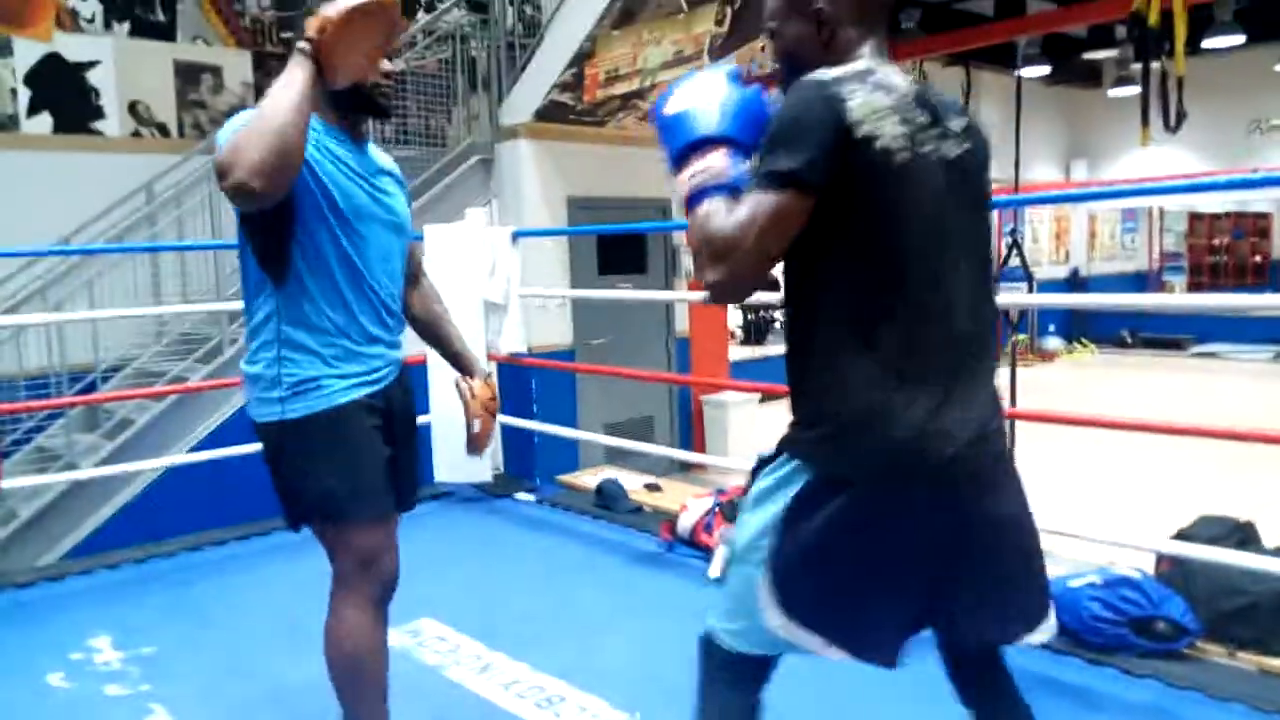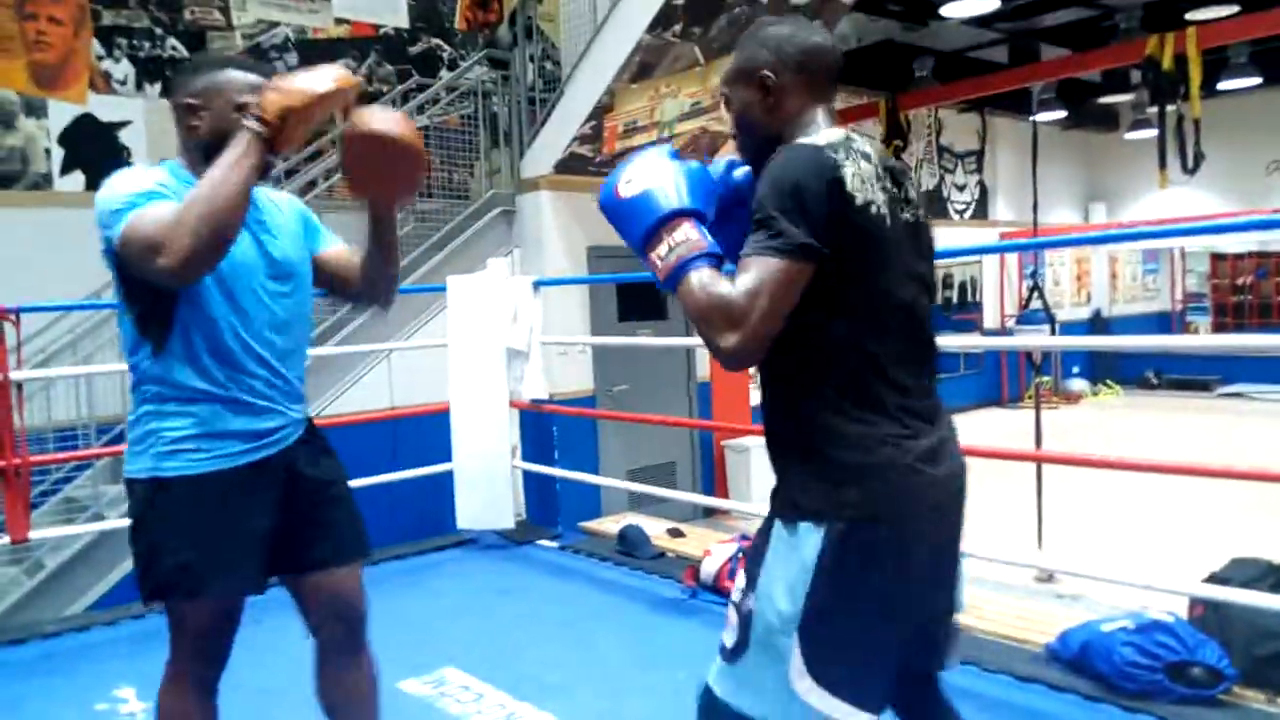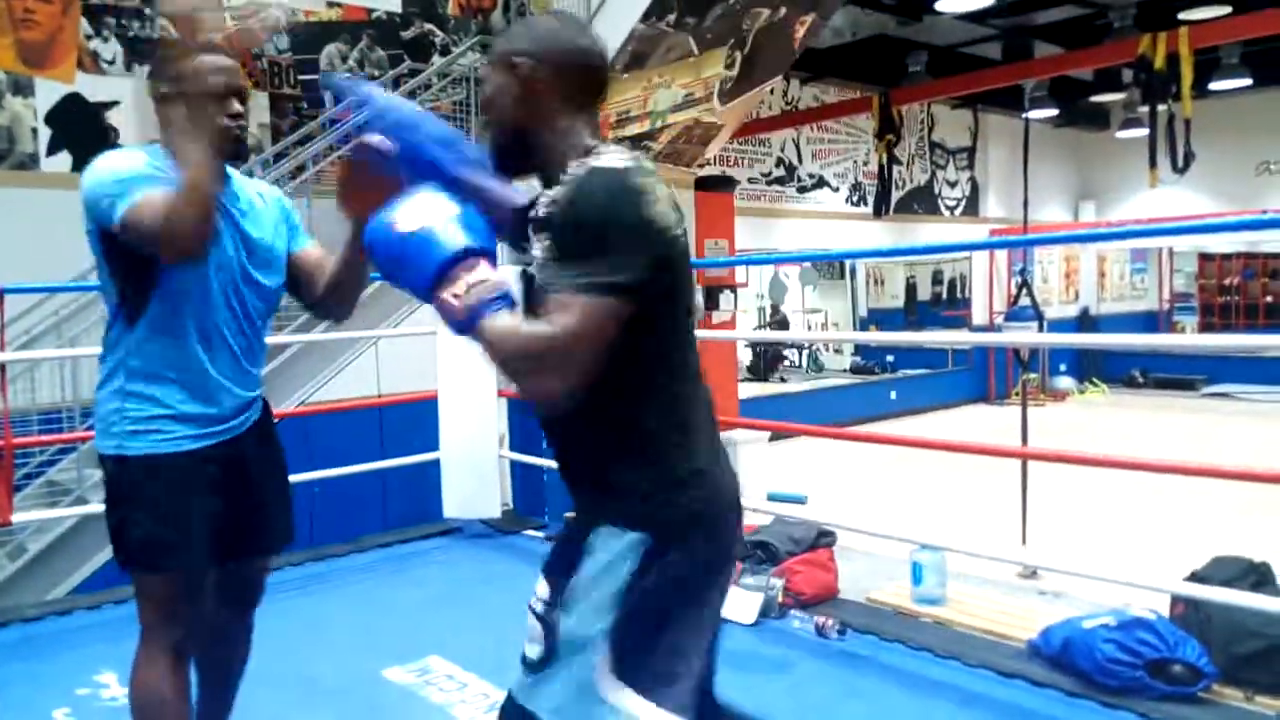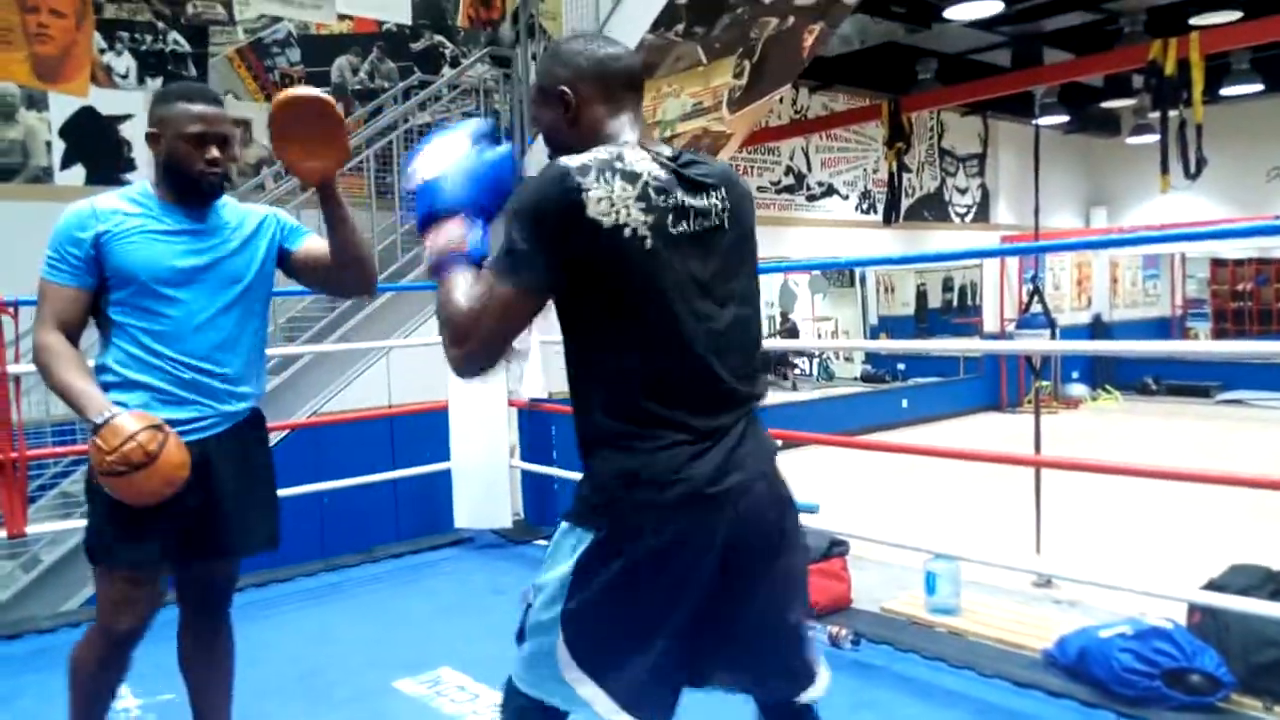
dt=0.7s
person 1, frame 1
left shoulder: (822, 103)
right shoulder: (957, 126)
left elbow: (728, 270)
left wrist: (703, 156)
left hip: (851, 452)
right hip: (967, 445)
left knee: (733, 657)
right knee: (975, 654)
person 1, frame 2
left shoulder: (801, 172)
right shoulder: (889, 179)
left elbow: (734, 333)
left wrist: (670, 233)
right wrist: (742, 236)
left hip: (846, 500)
right hip: (922, 481)
person 1, frame 3
left shoulder: (608, 190)
right shoulder: (614, 185)
left elbow: (549, 375)
left wrist: (466, 286)
left hip: (647, 515)
right hip: (694, 500)
person 1, frame 4
left shoulder: (563, 191)
right shoulder: (722, 184)
left elbow: (480, 339)
left wrist: (447, 234)
left hip: (648, 504)
right hip: (754, 492)
person 2, frame 1
left shoulder: (383, 166)
right shoulder: (270, 130)
right elbow: (251, 180)
left wrist: (470, 367)
right wrist: (309, 58)
left hip: (384, 385)
right hip: (312, 394)
left knee: (368, 571)
right knee: (368, 576)
person 2, frame 2
left shoulder: (287, 211)
right shoulder: (137, 190)
left elbow: (373, 289)
right elbow: (180, 256)
left wrist: (381, 210)
right wrist: (252, 133)
left hip: (294, 447)
right hip: (194, 464)
left knee: (344, 620)
right knee: (199, 655)
person 2, frame 3
left shoulder: (267, 201)
right shoulder: (125, 175)
left elbow: (329, 302)
right elbow: (184, 239)
left wrist: (363, 225)
right wrist: (191, 129)
left hip: (244, 428)
right hip: (156, 439)
left knee: (239, 598)
right knee: (171, 625)
person 2, frame 4
left shoulder: (262, 227)
right shoulder: (93, 221)
left elbow: (356, 279)
right elbow: (52, 335)
left wrist: (325, 186)
right wrist: (103, 414)
left hip: (233, 440)
left knee: (209, 604)
right knee: (123, 617)
